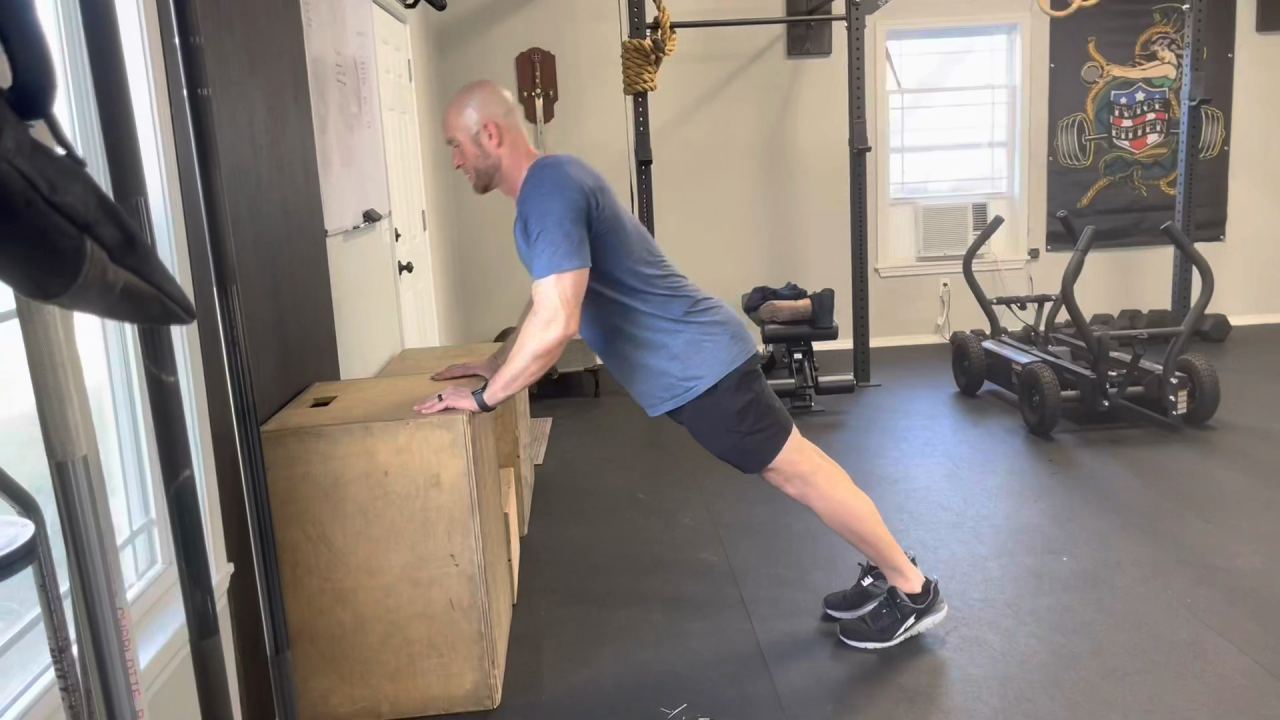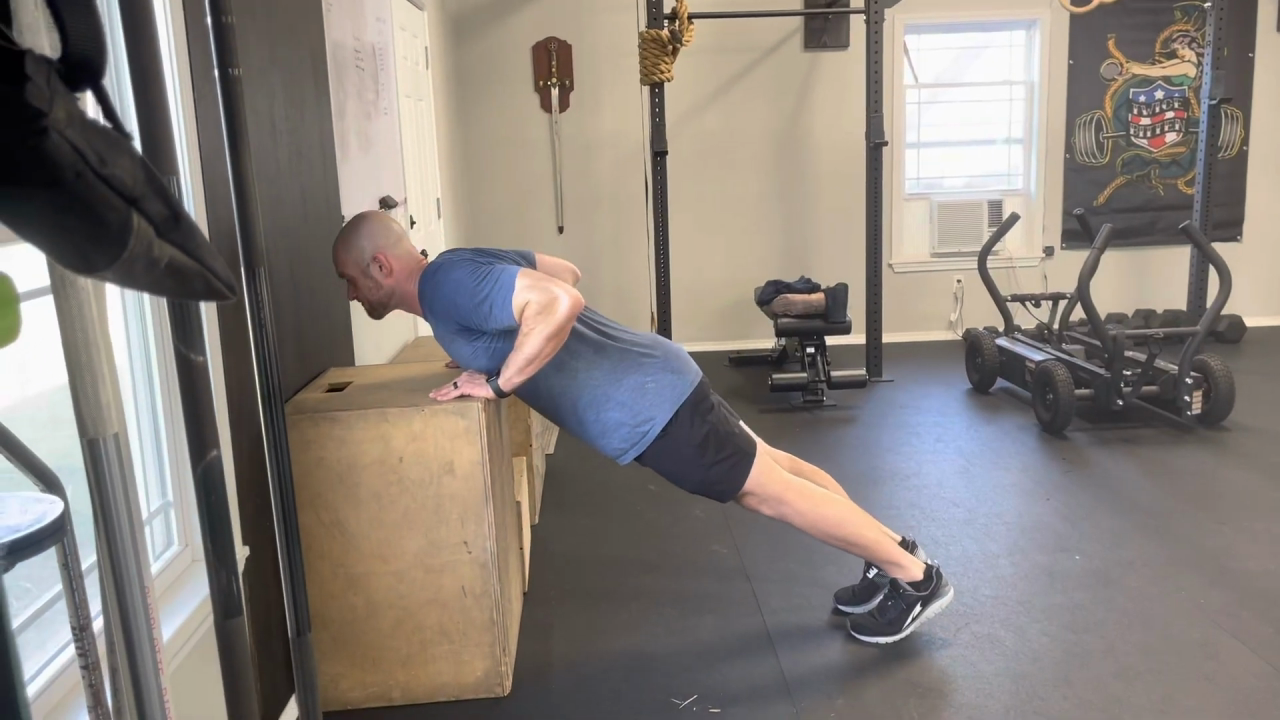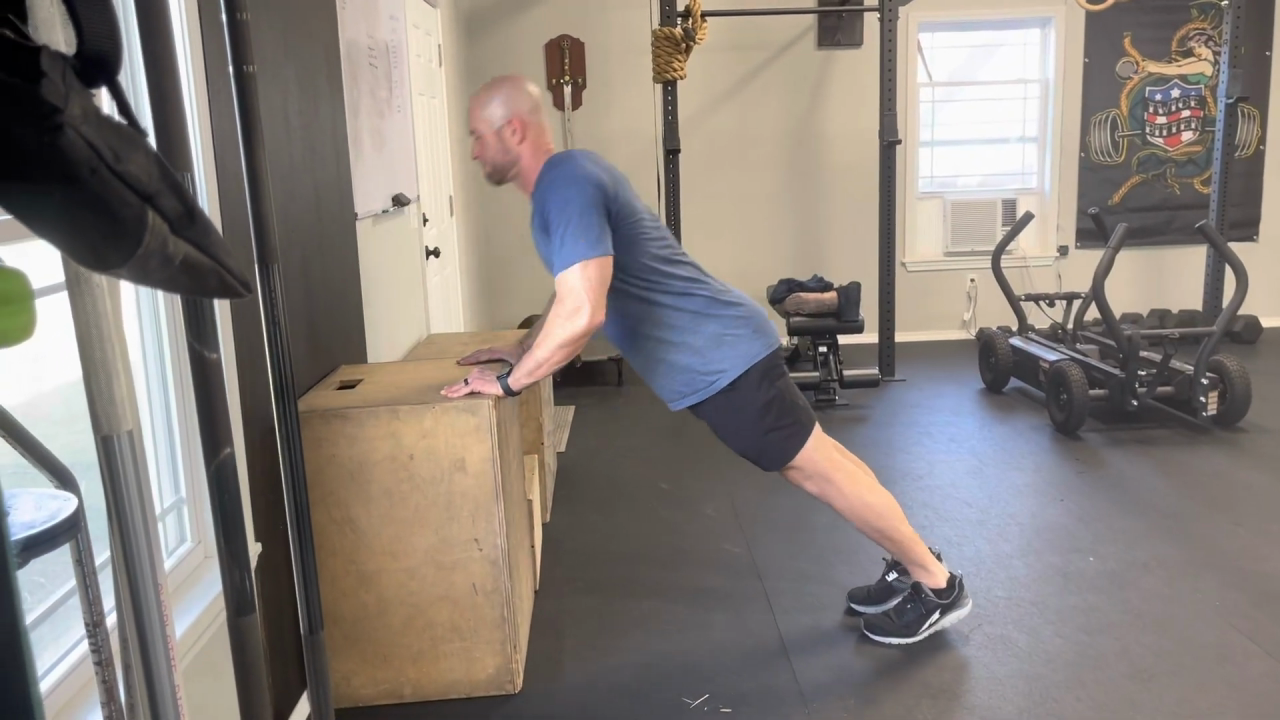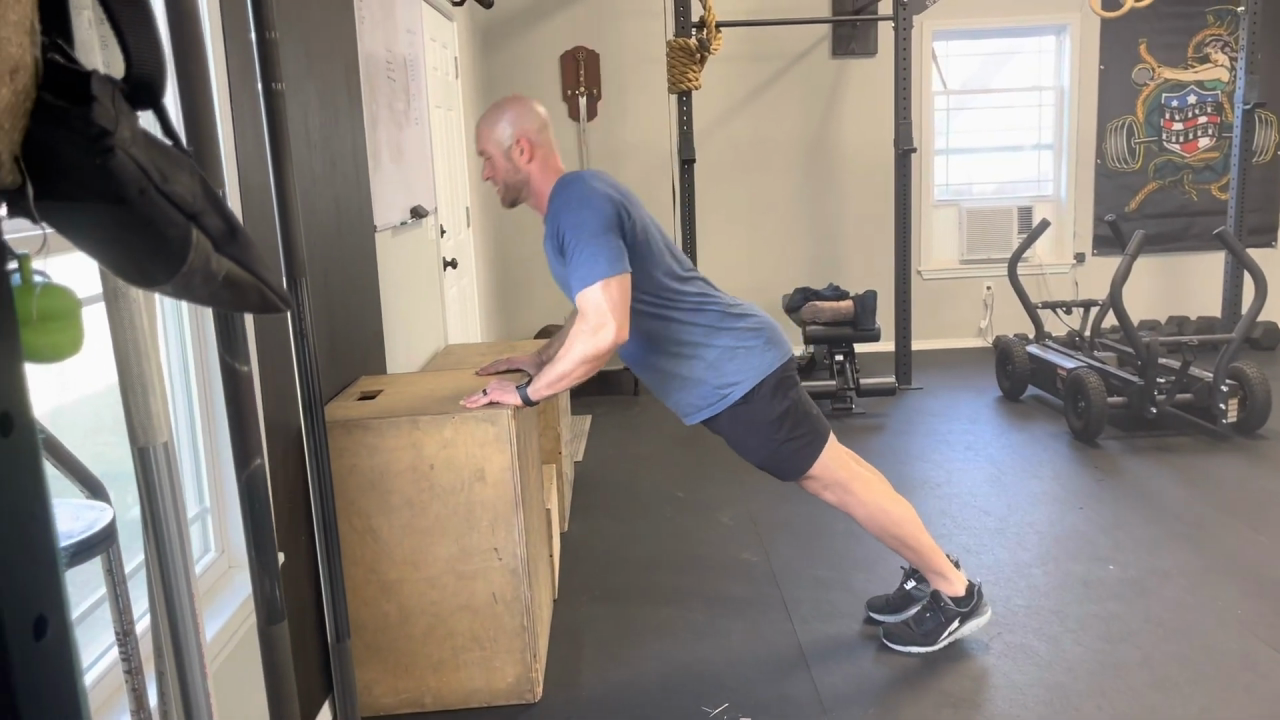
dt=1s
person 1, frame 1
left shoulder: (548, 193)
right shoulder: (553, 177)
left elbow: (555, 325)
right elbow: (554, 297)
left wrist: (484, 399)
right wrist: (495, 363)
left hip: (696, 367)
right hip: (701, 353)
left knee: (797, 472)
right knee: (795, 466)
left ankle: (913, 590)
right ankle: (886, 570)
person 1, frame 2
left shoulder: (448, 286)
right shoulder: (462, 267)
left elbow: (560, 302)
right elbow: (565, 271)
left wrist: (498, 382)
left hip: (648, 407)
right hip: (656, 381)
left knee: (771, 489)
right knee: (769, 469)
left ankle: (913, 577)
right ankle: (891, 553)
person 1, frame 3
left shoulder: (563, 186)
right shoulder: (573, 171)
left elbow: (582, 314)
right elbow: (584, 290)
left wrist: (508, 381)
right wrist: (520, 349)
left hip: (719, 360)
right hip: (724, 343)
left knee: (820, 470)
right knee: (819, 460)
left ankle: (936, 586)
right ankle: (912, 567)
person 1, frame 4
left shoulder: (577, 207)
right shoulder: (580, 195)
left elbow: (605, 332)
right elbow: (598, 303)
left wrist: (528, 393)
right wrist: (540, 360)
left hip: (731, 373)
right hip: (737, 360)
left knee: (835, 478)
right knee: (834, 470)
left ankle: (957, 593)
right ankle: (927, 574)
